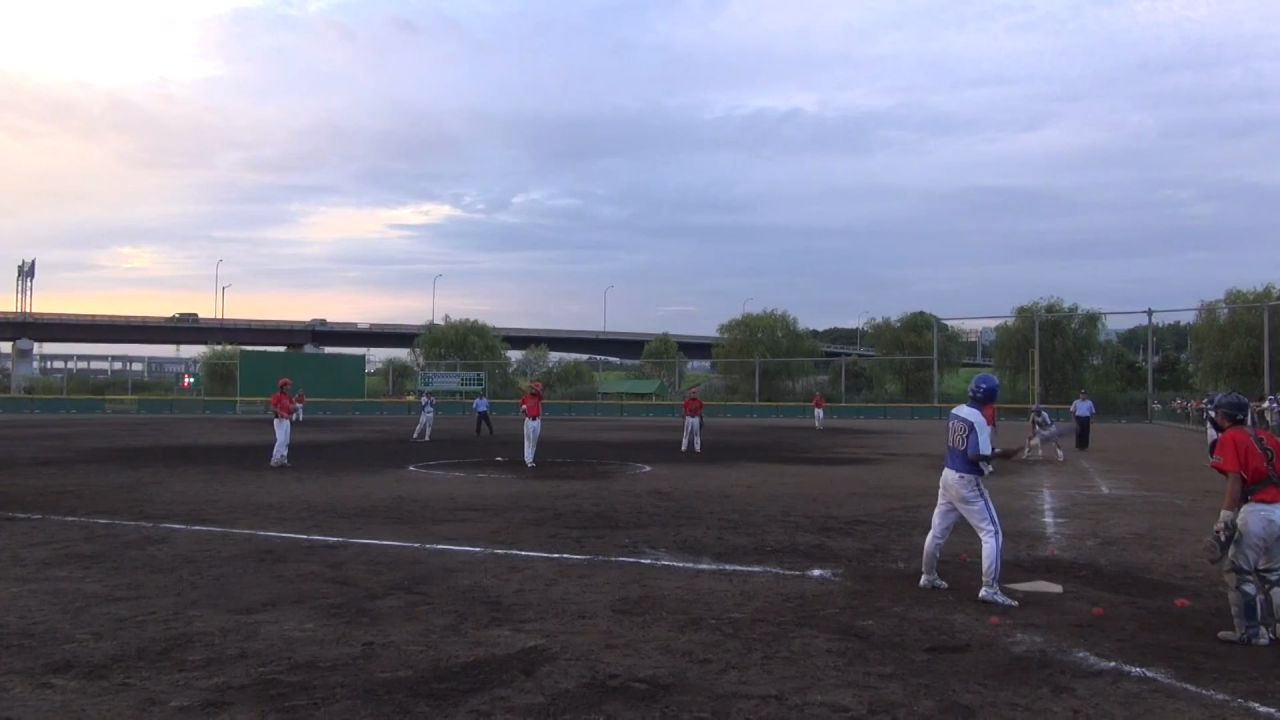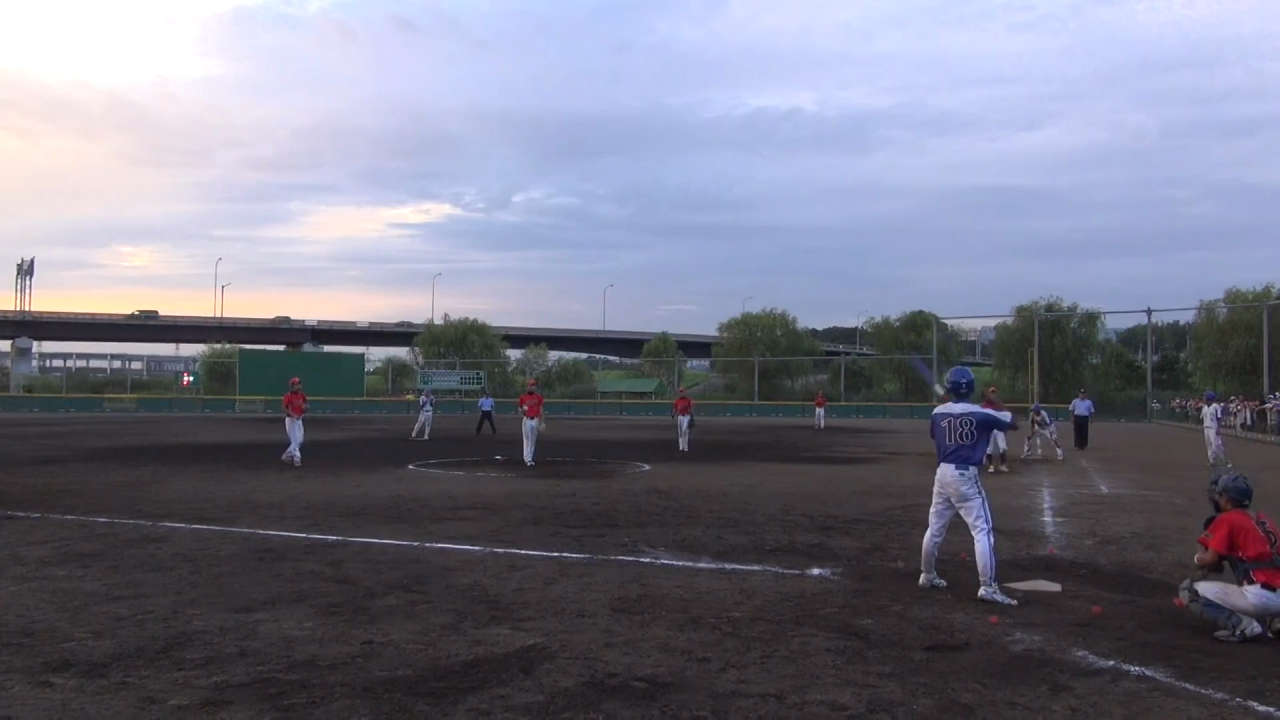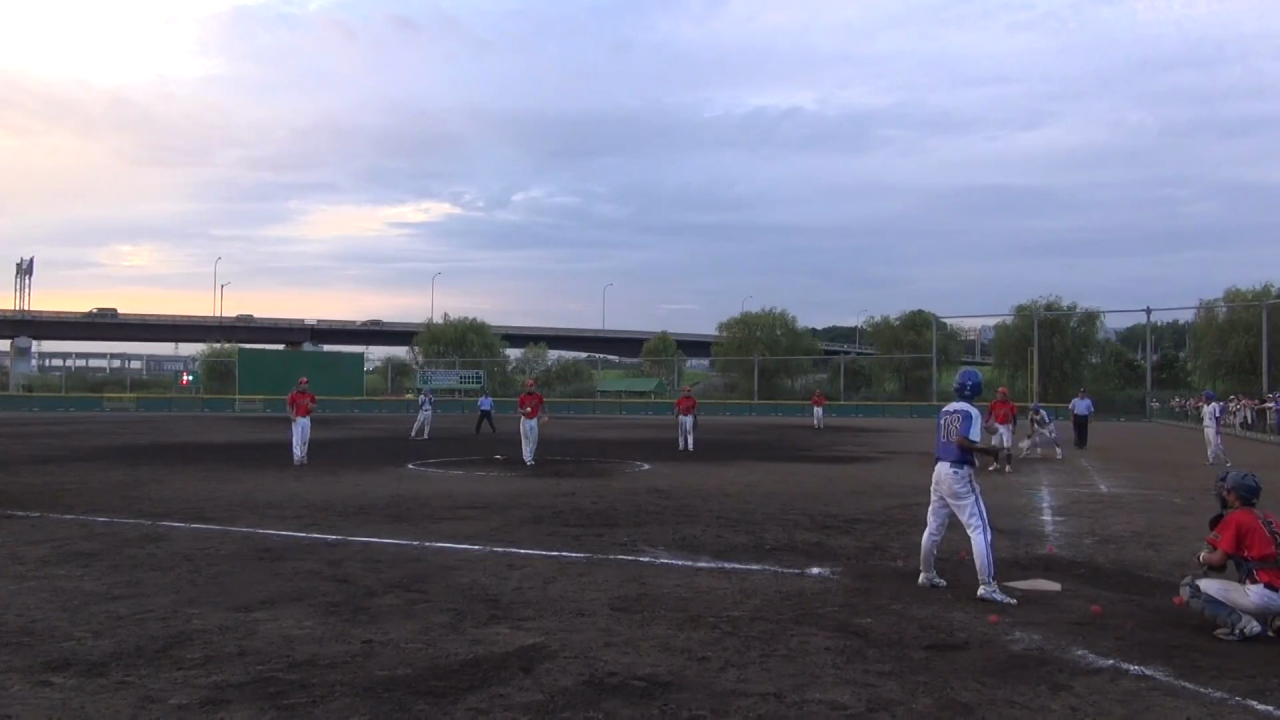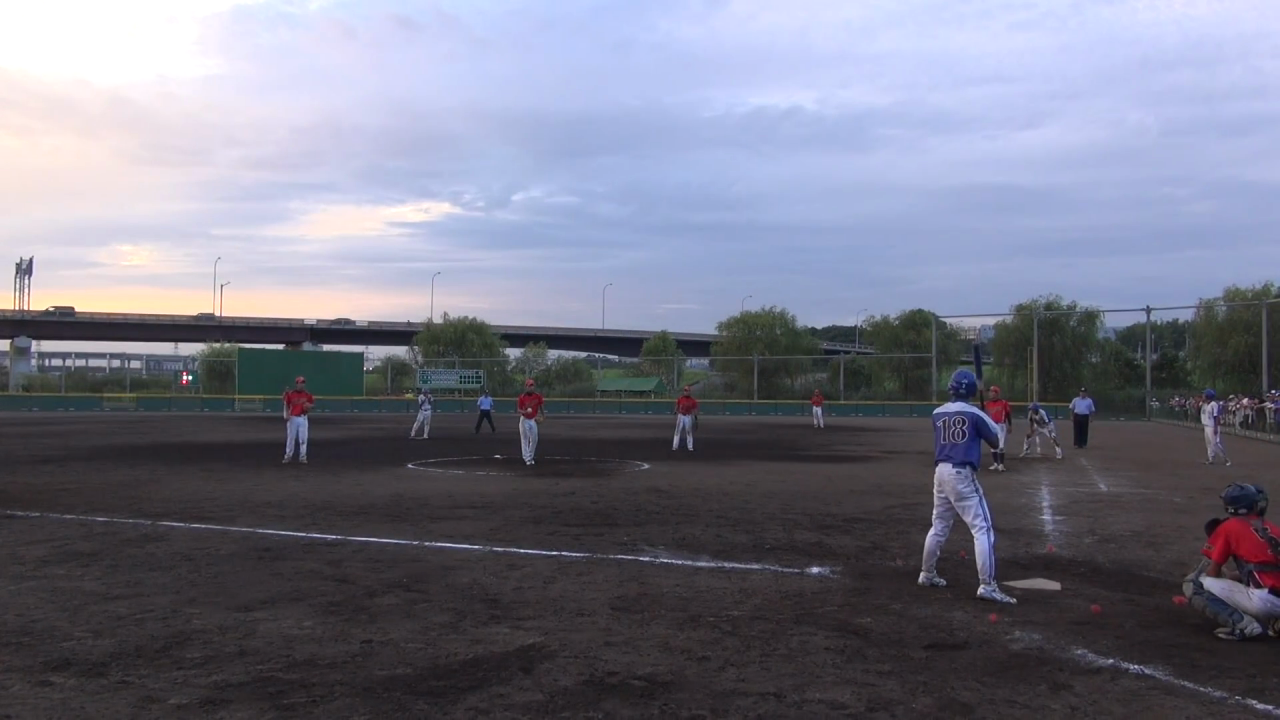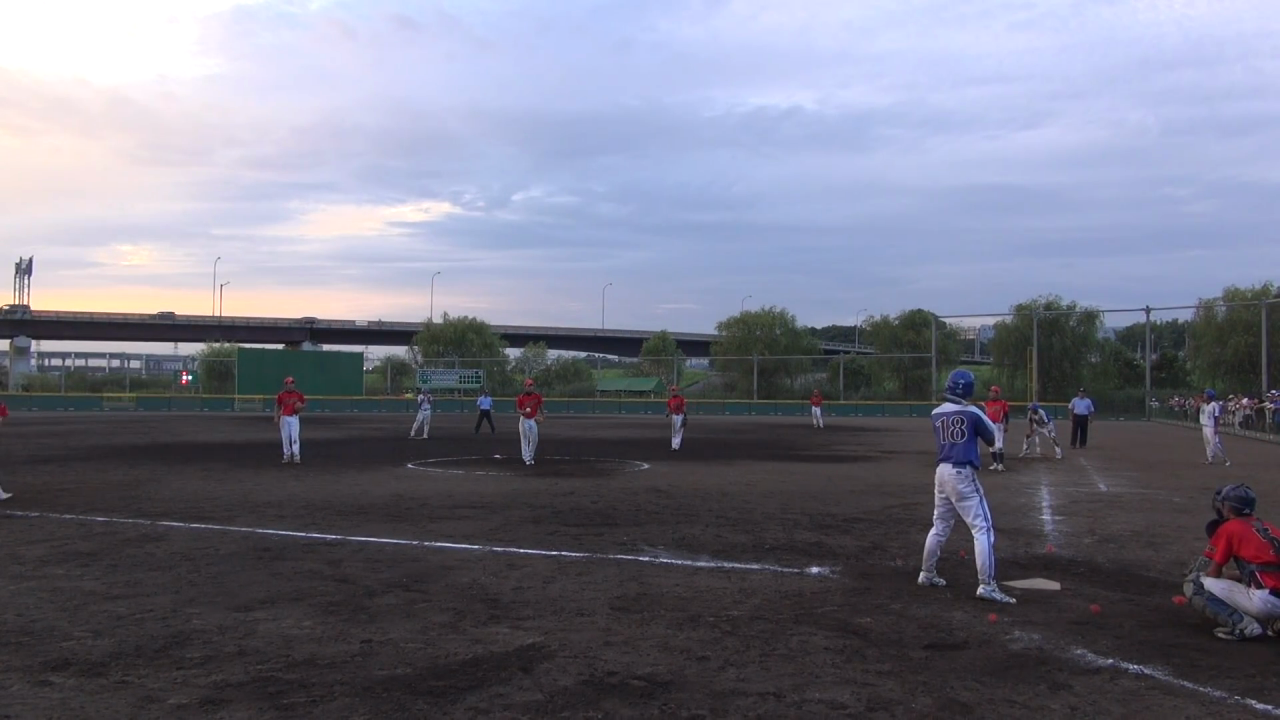
dt=0.7s
person 1, frame 1
left shoulder: (956, 412)
right shoulder: (978, 420)
right elbow: (975, 456)
left wrist: (991, 452)
right wrist: (999, 454)
left hip: (948, 476)
right hip: (967, 482)
left knee: (938, 530)
right knee: (991, 534)
left ankle: (928, 576)
right ankle: (989, 589)
person 1, frame 2
left shoulder: (937, 413)
right shoulder: (981, 413)
right elbow: (1013, 424)
right wrist: (998, 410)
left hip: (943, 473)
right hip: (966, 476)
left knee: (935, 527)
right knee: (982, 531)
left ankle: (927, 575)
right ankle: (988, 588)
person 1, frame 3
left shoulder: (945, 411)
right shoulder: (970, 412)
right elbow: (961, 441)
left wrist: (977, 449)
right wrist: (985, 450)
left hip: (940, 471)
right hip: (959, 474)
left knee: (934, 526)
right knee: (979, 530)
left ankle: (927, 575)
right ankle: (987, 586)
person 1, frame 4
left shoulder: (937, 413)
right shoulder: (974, 414)
right elbow: (995, 443)
right wrist: (985, 421)
left hip: (941, 473)
right hip: (962, 475)
left knee: (939, 526)
right knee: (982, 530)
left ankle: (927, 574)
right ankle: (987, 586)
person 1, frame 5
left shoulder: (936, 413)
right shoulder: (972, 412)
right elbow: (991, 441)
left hip: (942, 472)
right hip: (962, 475)
left knee: (940, 526)
right knee: (983, 530)
left ankle: (927, 574)
right ankle: (987, 585)
person 2, frame 1
left shoulder: (1229, 438)
left elbow: (1234, 481)
left wrist: (1224, 520)
left hip: (1258, 512)
left knee: (1238, 572)
left ankle: (1250, 633)
person 2, frame 2
left shoulder: (1226, 519)
right shoulder: (1262, 521)
left elbow: (1210, 559)
left wrist: (1197, 559)
right wrist: (1225, 557)
left hip: (1258, 597)
left knee: (1188, 590)
left ankle: (1243, 627)
person 2, frame 3
left shoulder: (1235, 518)
left elbow: (1219, 559)
left wrist: (1202, 556)
right wrist: (1233, 553)
left hip: (1260, 596)
left knee: (1189, 587)
left ankle: (1241, 624)
person 2, frame 4
left shoulder: (1227, 527)
left elbow: (1213, 573)
right wrist: (1230, 575)
left hip: (1262, 600)
left knee: (1192, 584)
left ankle: (1243, 625)
person 2, frame 5
left shoulder: (1228, 528)
left elbow: (1213, 573)
right wrist: (1228, 574)
left hip: (1263, 602)
left knee: (1193, 584)
left ankle: (1243, 625)
